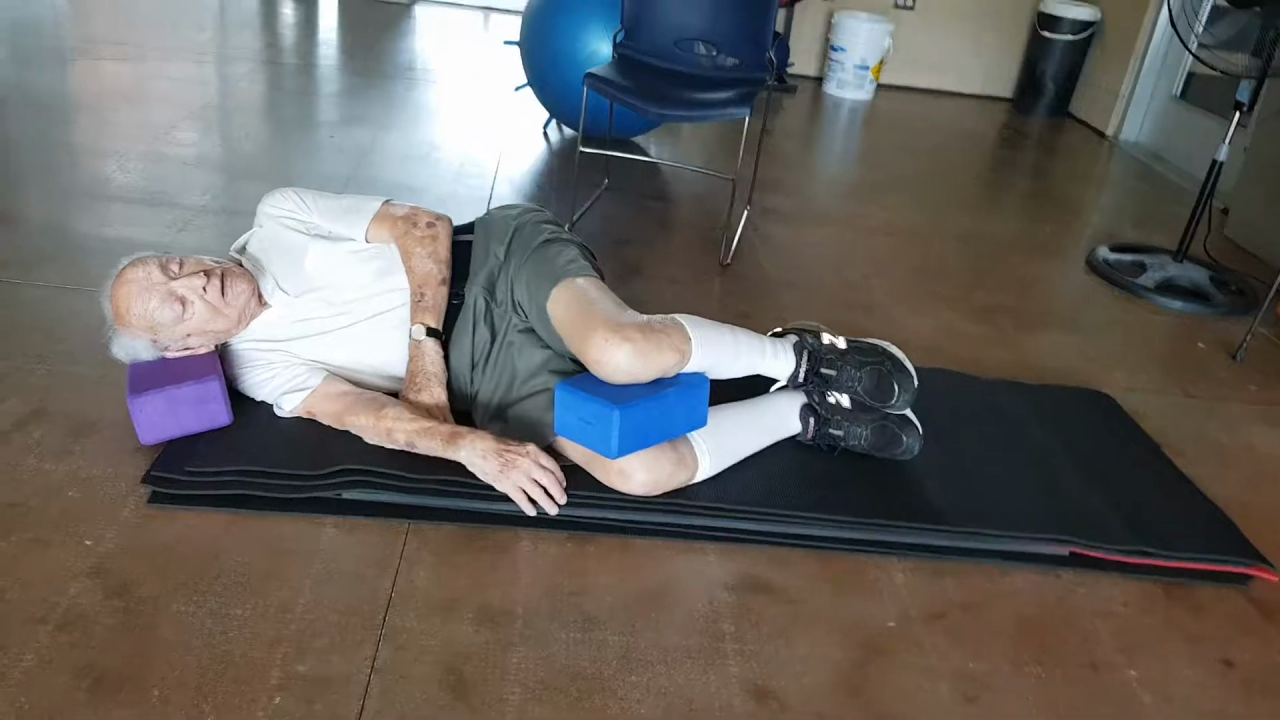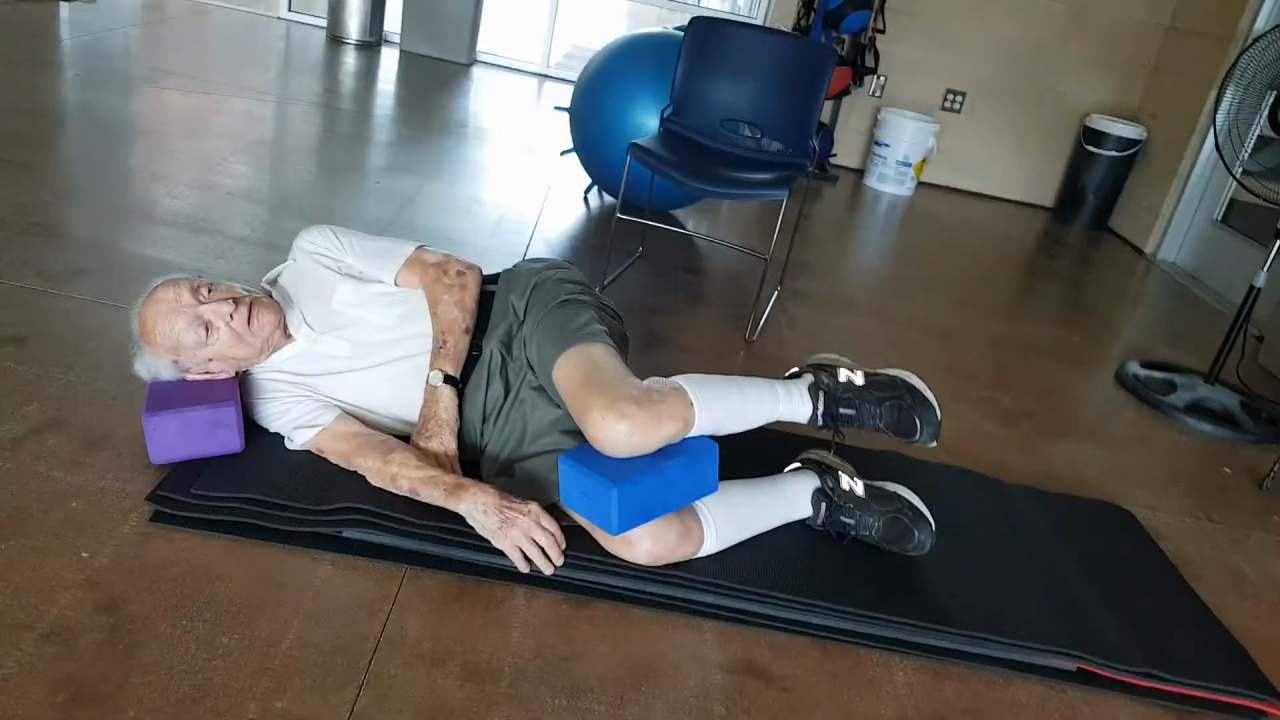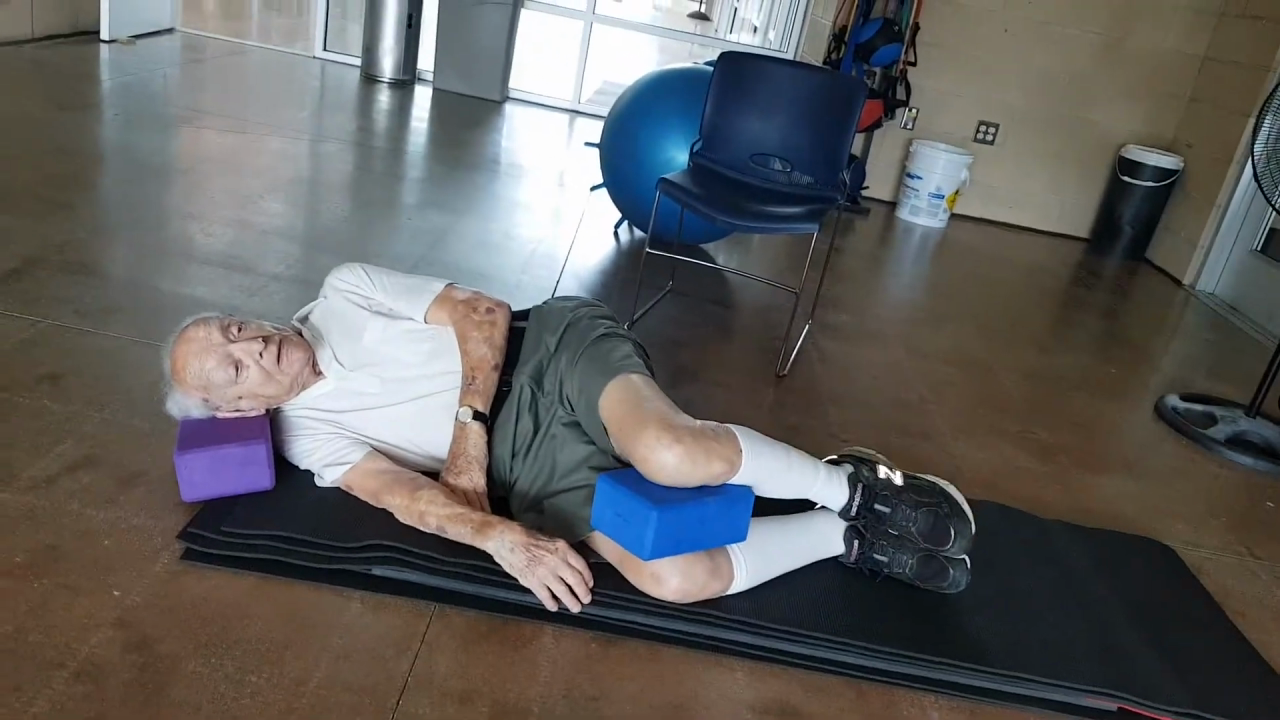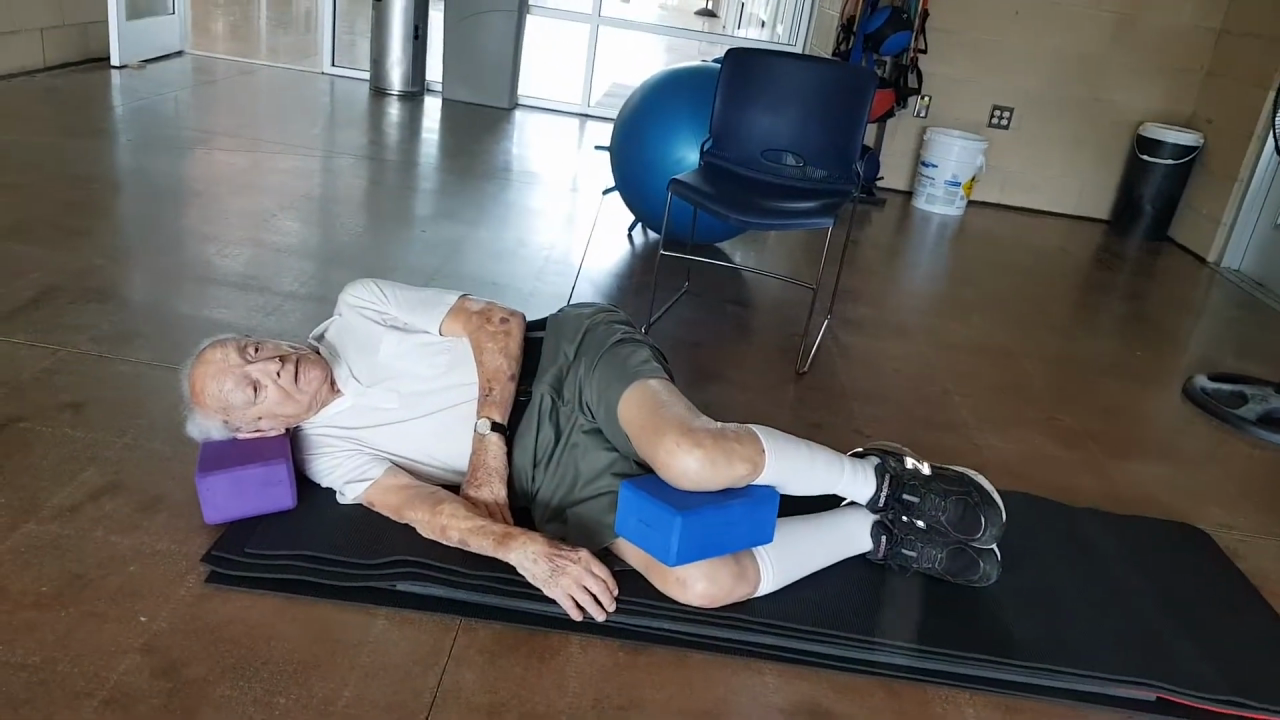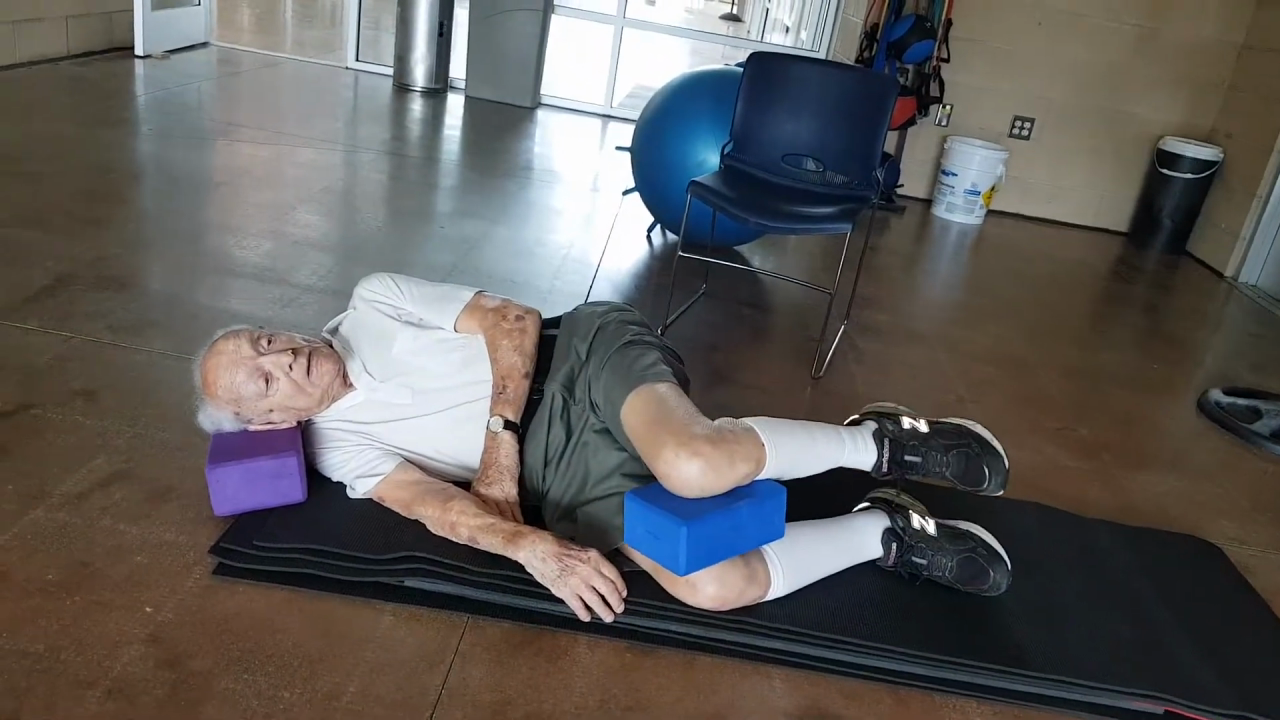
dt=0.7s
person 1, frame 1
left shoulder: (278, 217)
right shoulder: (258, 371)
left elbow: (423, 229)
right elbow: (365, 416)
left wrist: (420, 338)
right wrist: (470, 449)
right hip: (482, 372)
left knee: (620, 351)
right knee: (640, 471)
left ankle: (797, 358)
right ankle: (802, 412)
person 1, frame 2
left shoulder: (312, 255)
right shoulder: (276, 401)
left elbow: (455, 276)
right elbow: (378, 459)
left wrist: (438, 388)
right wrist: (474, 502)
right hip: (500, 431)
left knee: (621, 425)
right knee: (649, 540)
left ankle: (815, 396)
right ankle: (816, 494)
person 1, frame 3
left shoulder: (344, 290)
right shoulder: (305, 436)
left elbow: (483, 314)
right elbow: (404, 495)
left wrist: (468, 424)
right wrist: (500, 538)
right hip: (530, 464)
left knee: (669, 453)
right knee: (675, 578)
left ankle: (851, 487)
right ankle: (851, 538)
person 1, frame 4
left shoulder: (357, 307)
right shoulder: (327, 453)
left elbow: (498, 323)
right elbow: (425, 509)
left wrist: (486, 437)
right wrist: (523, 547)
right hip: (555, 472)
left knee: (691, 456)
right knee: (699, 581)
left ankle: (876, 480)
right ankle: (878, 533)
person 1, frame 5
left shoulder: (375, 299)
right shoulder: (339, 449)
left elbow: (514, 321)
right elbow: (436, 504)
left wrist: (500, 433)
right wrist: (532, 547)
right hip: (566, 471)
left knee: (691, 466)
right knee: (712, 586)
left ankle: (874, 444)
right ankle: (888, 534)
